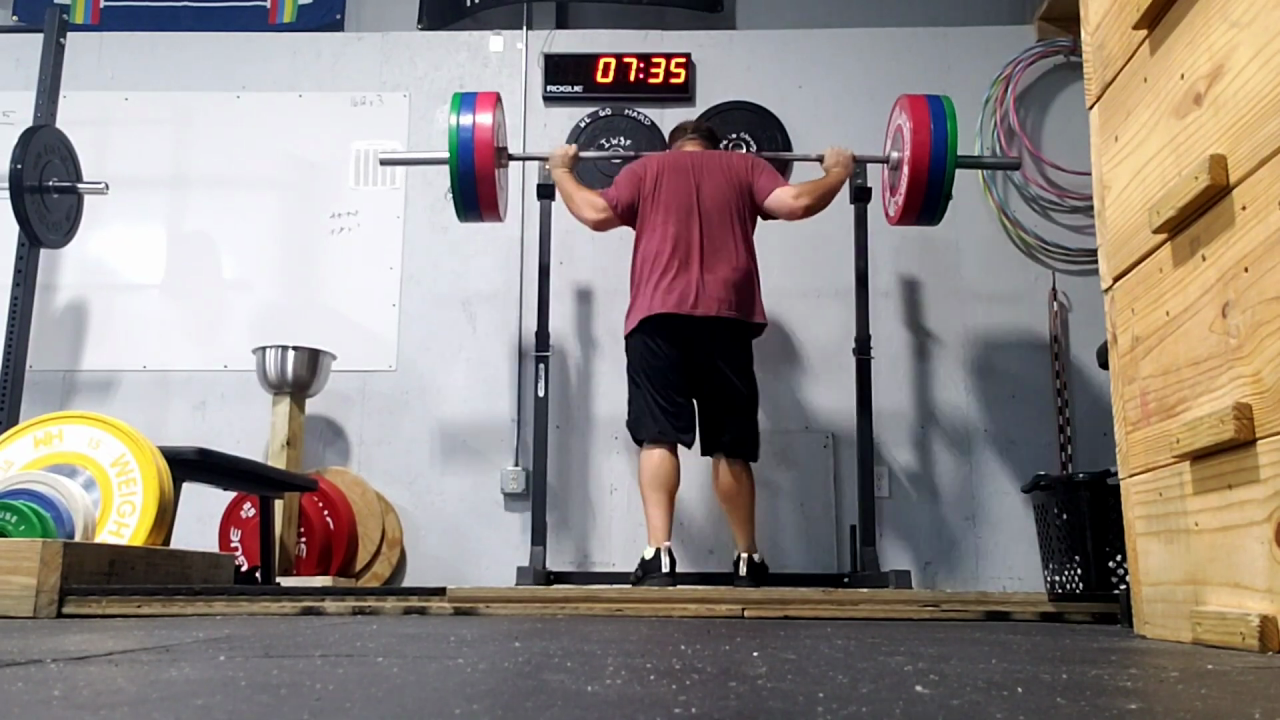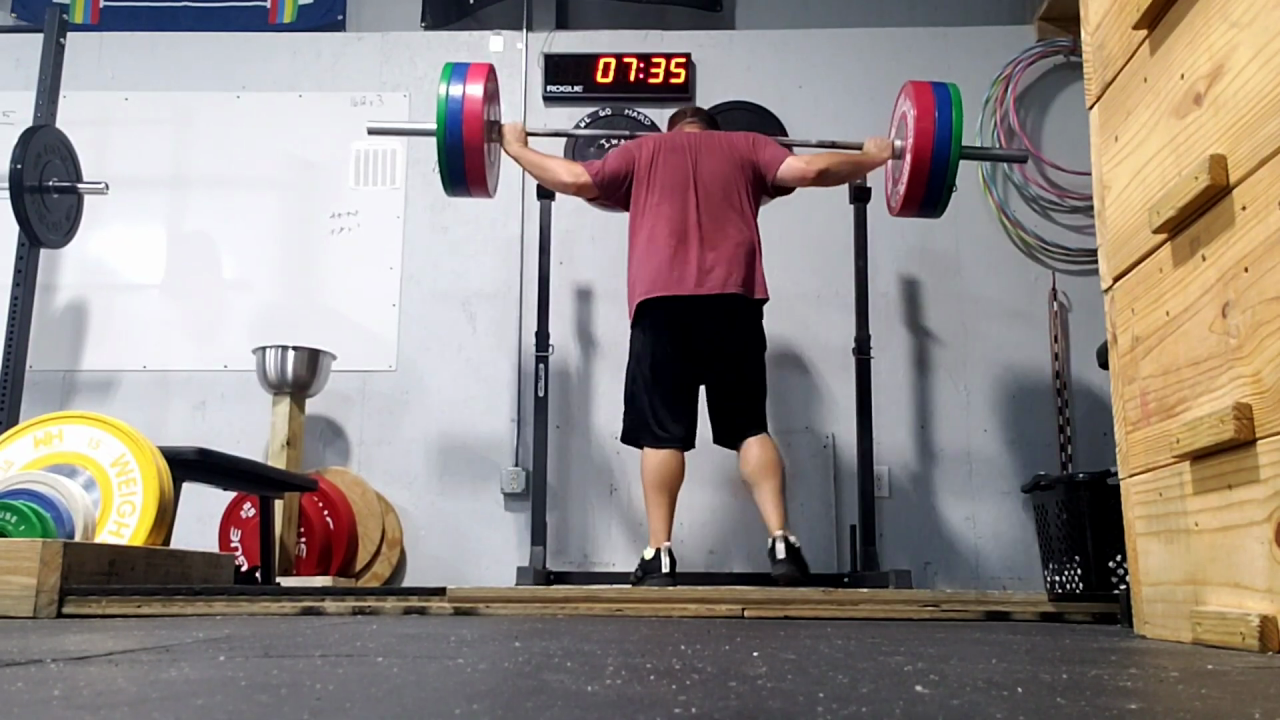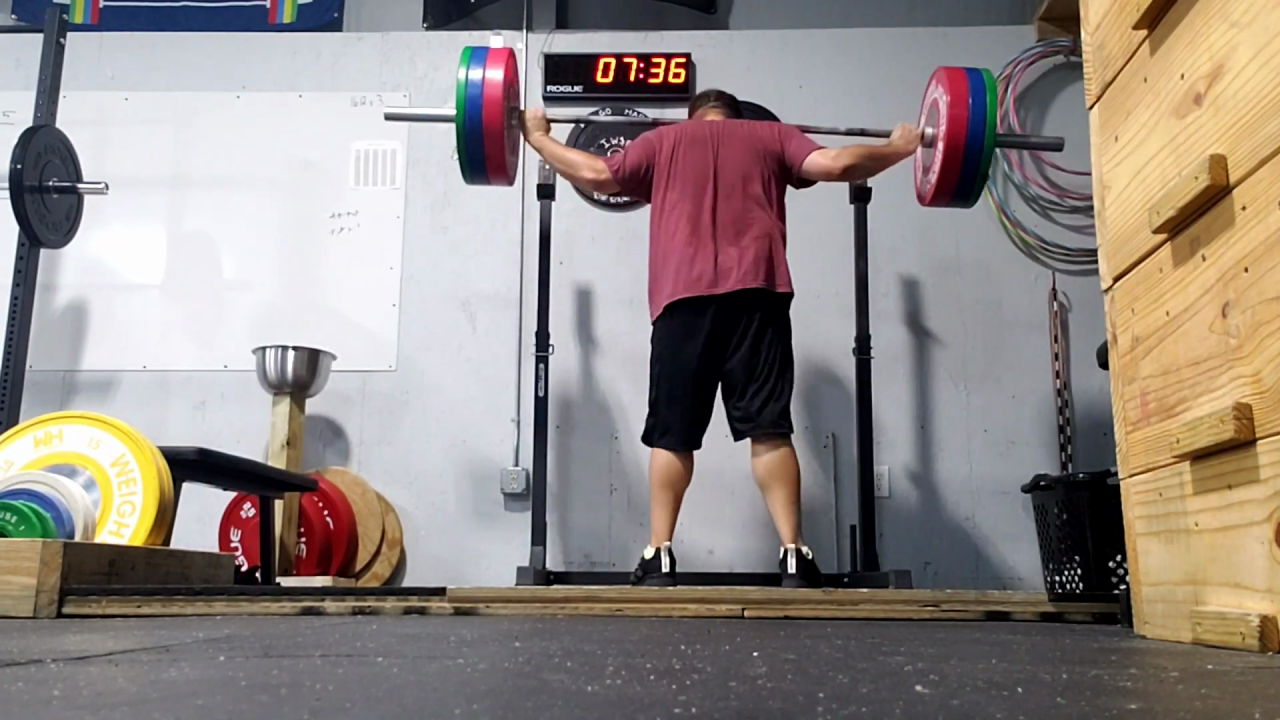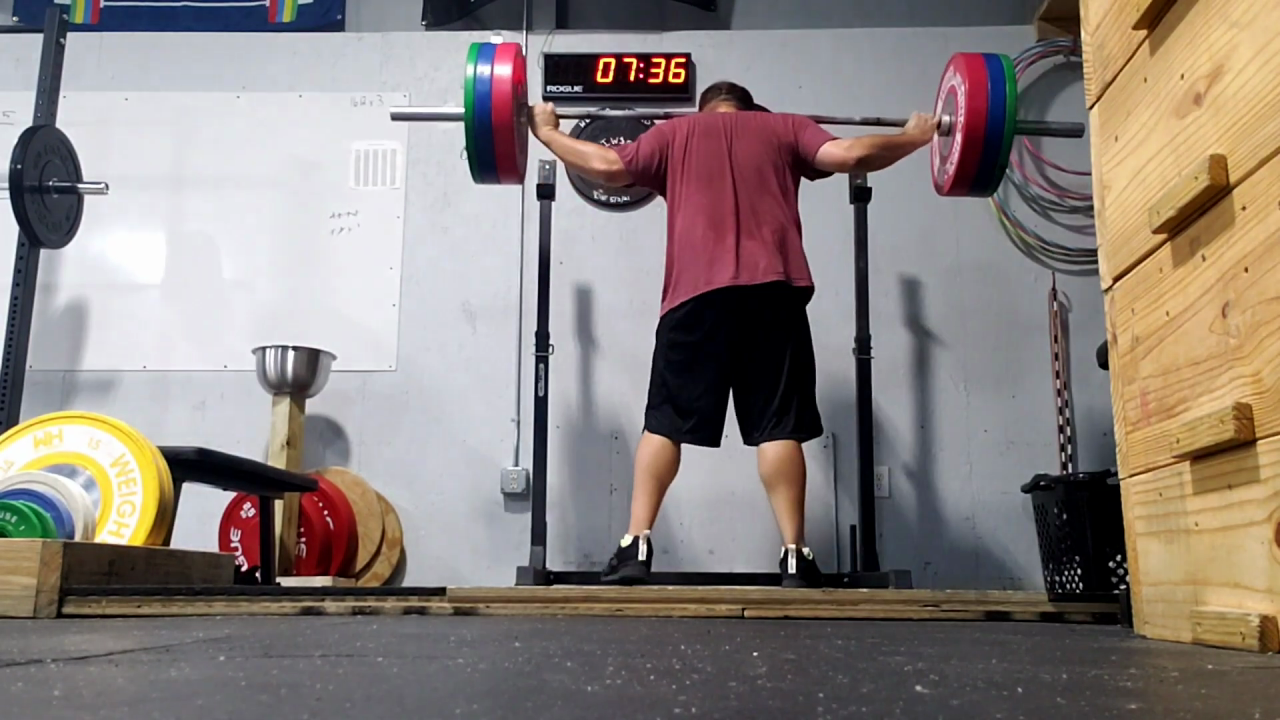
dt=0.3s
person 1, frame 1
left shoulder: (646, 169)
right shoulder: (745, 167)
left elbow: (596, 214)
right elbow: (795, 203)
left wrist: (561, 173)
right wrist: (836, 174)
left hip: (659, 316)
right hip: (727, 315)
left knee: (658, 436)
right knee: (732, 446)
left ankle: (660, 555)
right ankle: (748, 559)
person 1, frame 2
left shoulder: (642, 150)
right shoulder: (747, 146)
left elbow: (575, 179)
right elbow: (807, 170)
left wrist: (515, 147)
right wrist: (874, 158)
left hip: (662, 300)
right hip: (732, 297)
left knee: (661, 433)
right knee: (749, 427)
left ankle: (659, 556)
right ankle: (781, 544)
person 1, frame 3
left shoulder: (663, 141)
right shoulder: (772, 136)
left elbow: (597, 175)
right elbow: (835, 164)
left wrist: (537, 137)
right wrist: (900, 148)
left hip: (683, 297)
right hip: (755, 294)
left knee: (669, 433)
right knee: (767, 429)
left ankle: (659, 556)
right ankle: (793, 555)
person 1, frame 4
left shoulder: (675, 132)
right shoulder: (784, 127)
left elbow: (609, 166)
right elbow: (850, 156)
left wrist: (547, 132)
right wrist: (916, 136)
left hip: (696, 291)
right hip: (772, 289)
left knee: (664, 422)
right knee: (779, 427)
left ankle: (637, 544)
right ankle: (794, 556)
